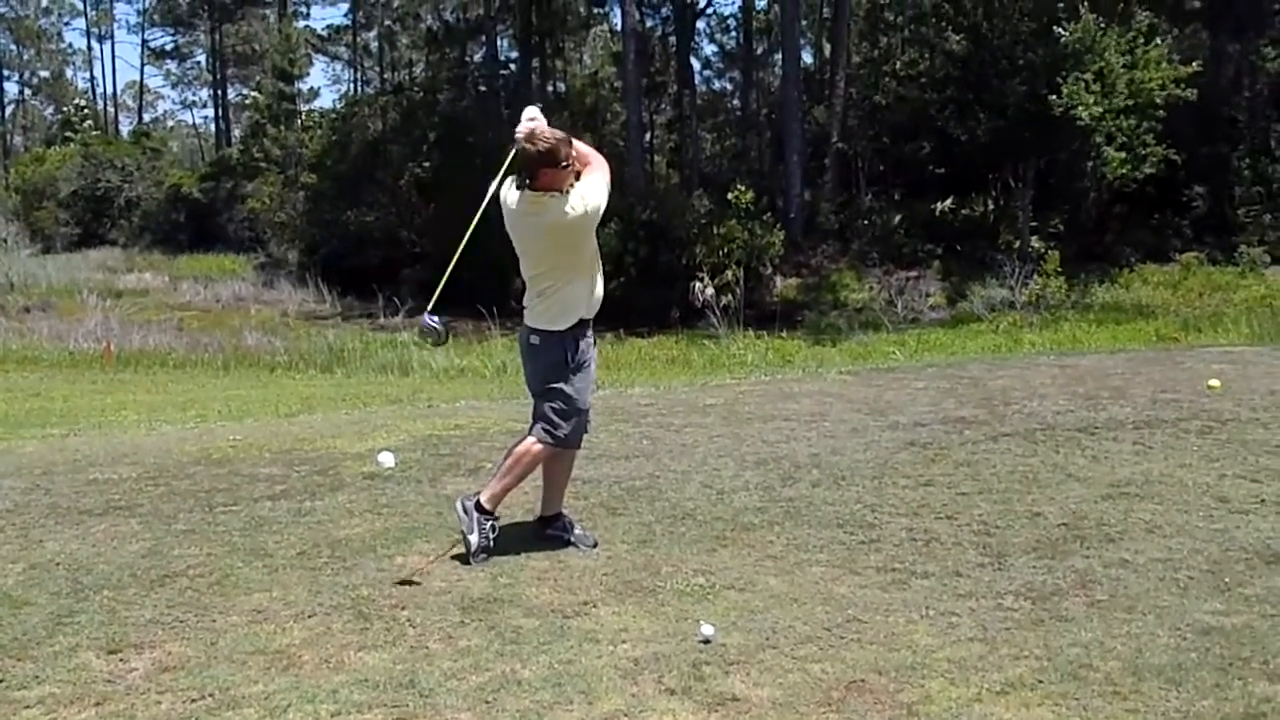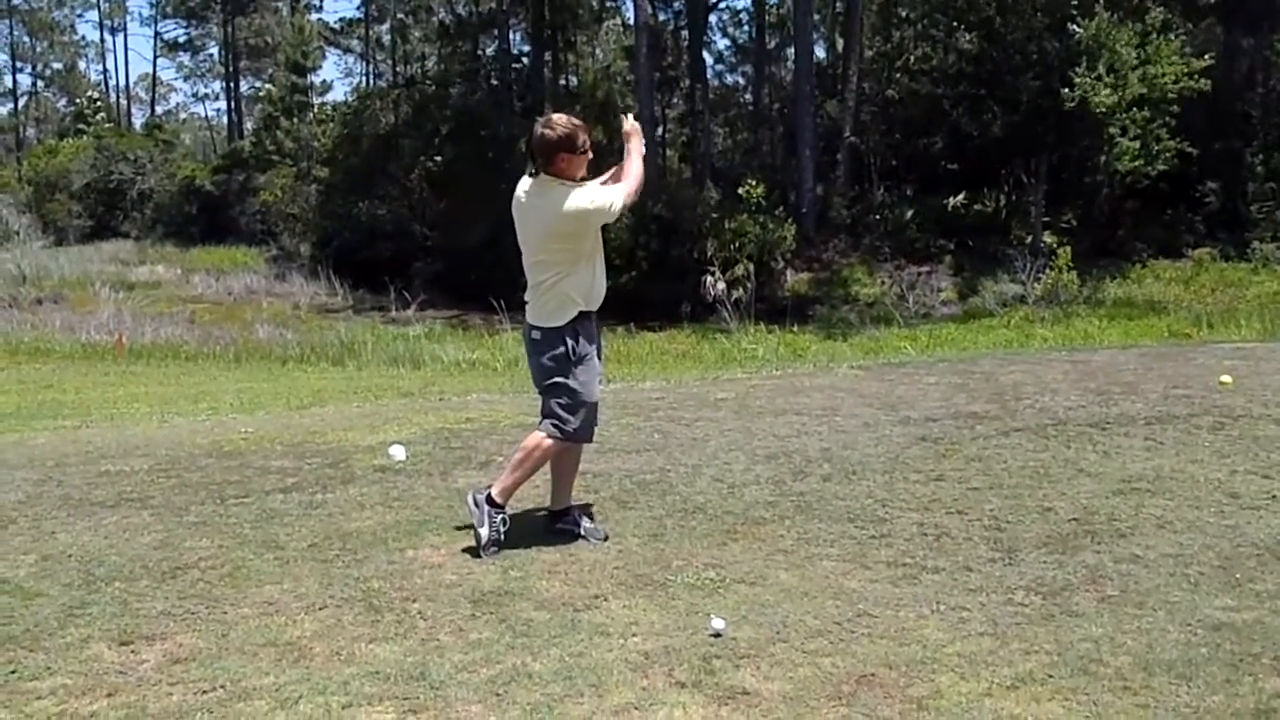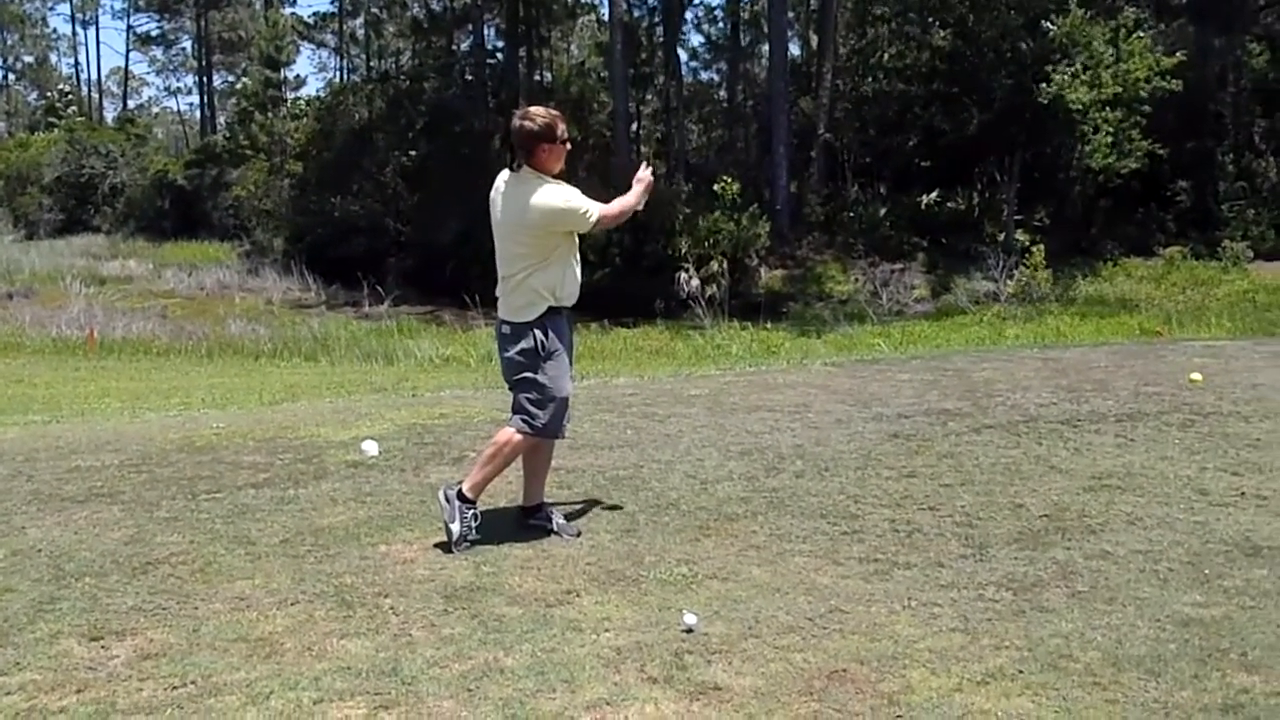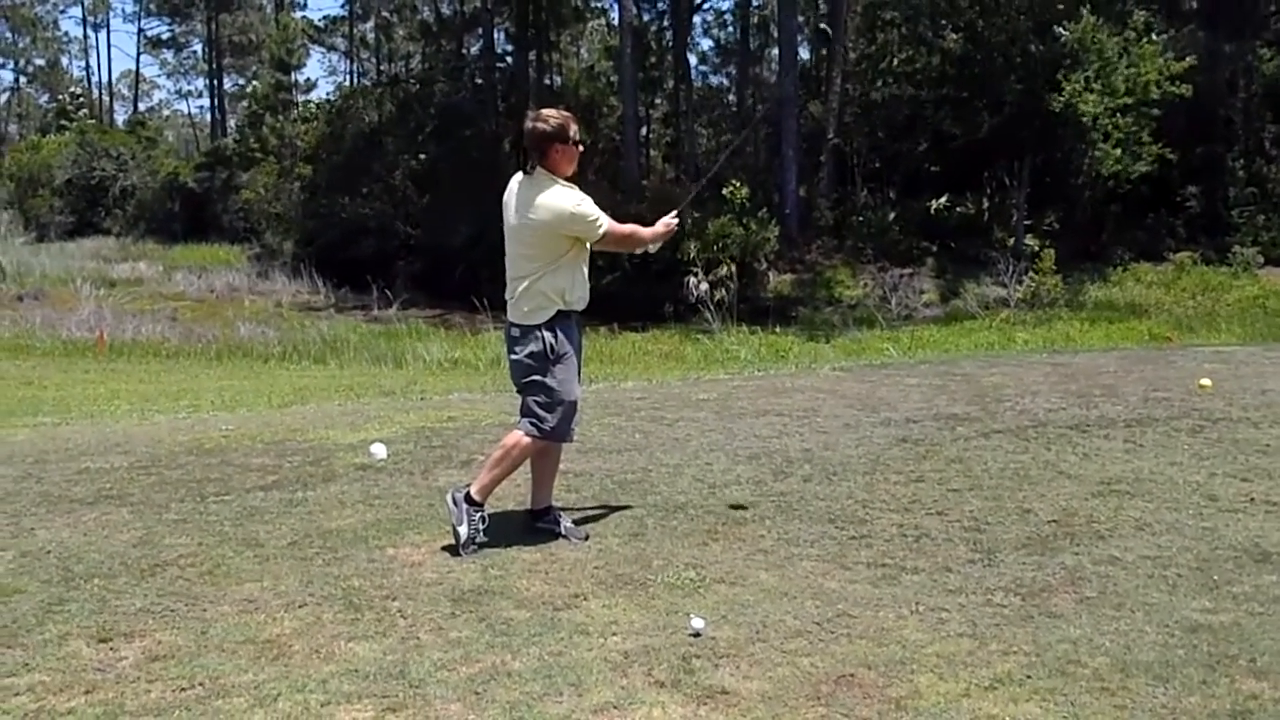
dt=0.4s
person 1, frame 1
left shoulder: (512, 197)
right shoulder: (574, 211)
right elbow: (599, 166)
left wrist: (533, 137)
right wrist: (554, 134)
left hip: (543, 329)
right hip: (566, 334)
left knee: (566, 427)
right knee: (553, 430)
left ankle: (551, 516)
right ankle: (483, 506)
person 1, frame 2
left shoulder: (527, 190)
right shoulder: (577, 203)
right elbow: (629, 191)
left wrist: (623, 163)
right wrist: (634, 145)
left hip: (554, 321)
right hip: (567, 328)
left knee: (577, 420)
right knee: (563, 424)
left ankle: (562, 510)
right ankle: (492, 500)
person 1, frame 3
left shoulder: (506, 184)
right shoulder: (554, 198)
right elbow: (607, 216)
left wrist: (629, 196)
right wrist: (639, 191)
left hip: (527, 316)
right hip: (538, 323)
left knee: (548, 416)
right knee: (534, 419)
left ankle: (534, 505)
right ankle: (464, 495)
person 1, frame 4
left shoulder: (520, 186)
right shoulder: (565, 203)
right elbow: (617, 236)
left wrist: (637, 241)
right wrist: (656, 234)
left hip: (536, 319)
right hip: (546, 326)
left knee: (557, 418)
right knee: (542, 422)
left ankle: (542, 509)
right ankle: (472, 498)
